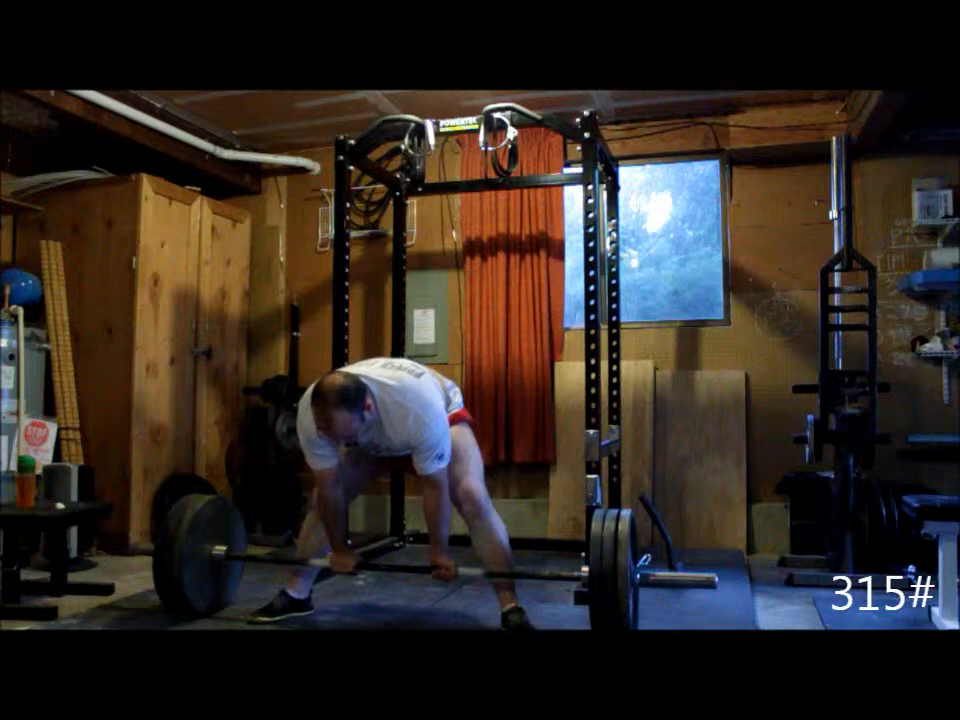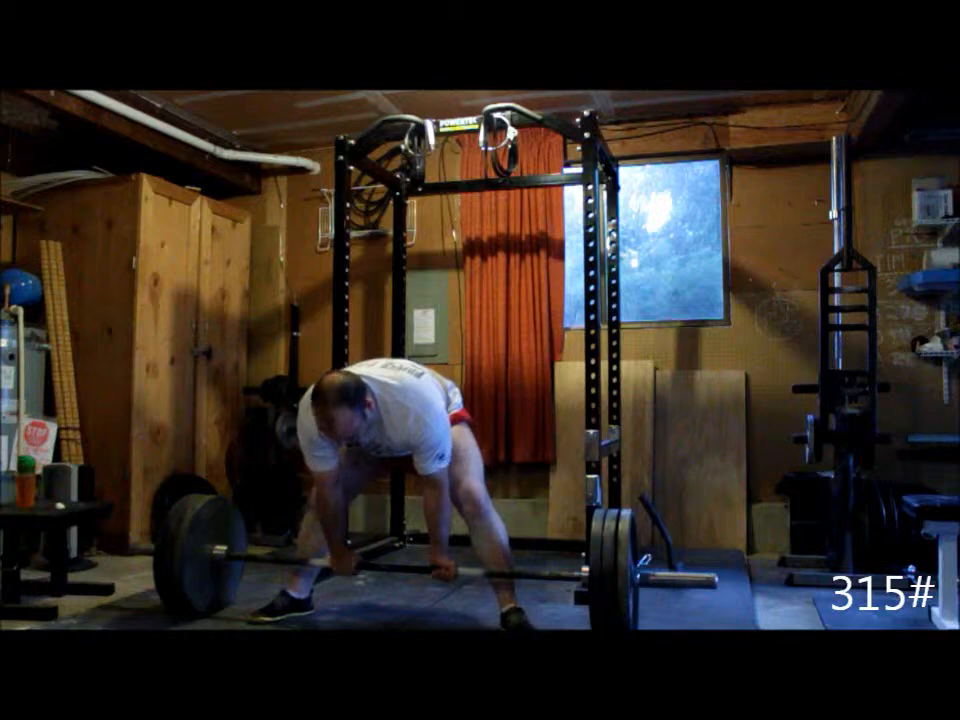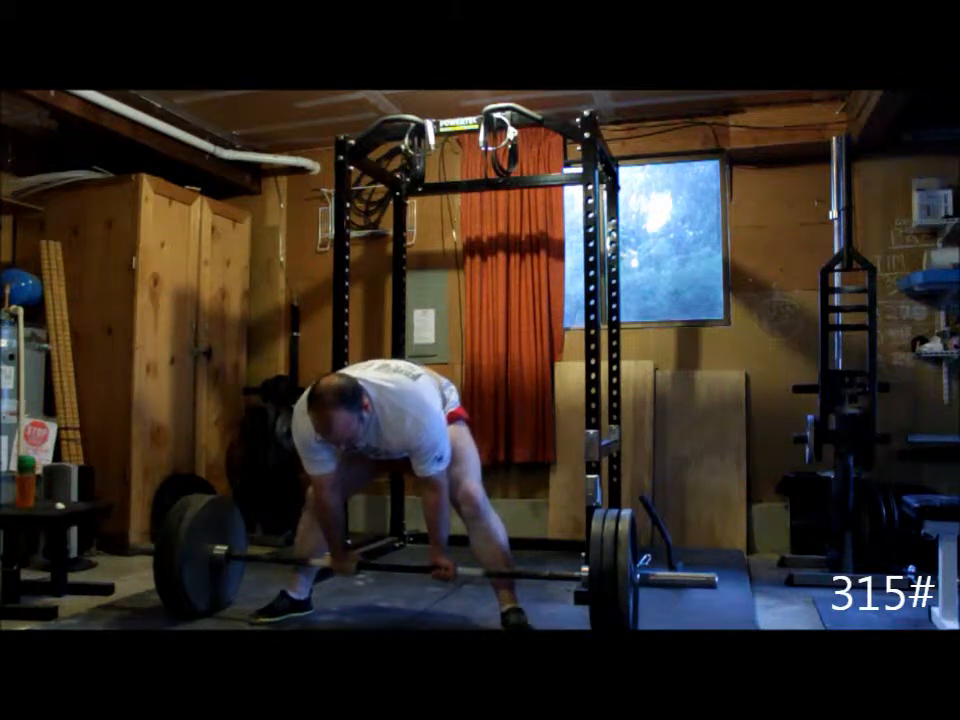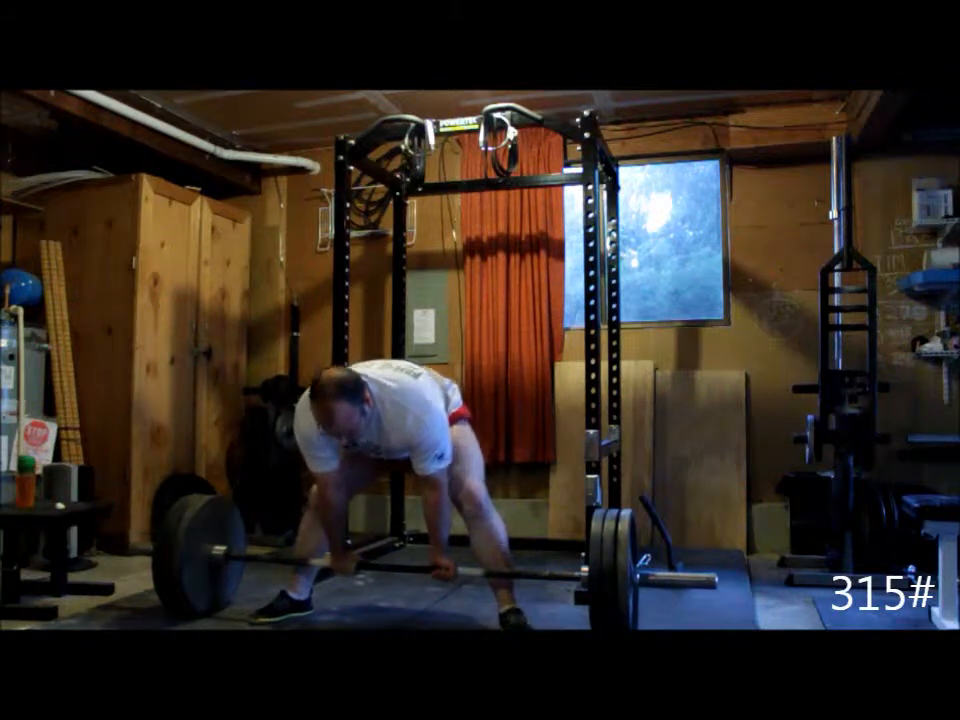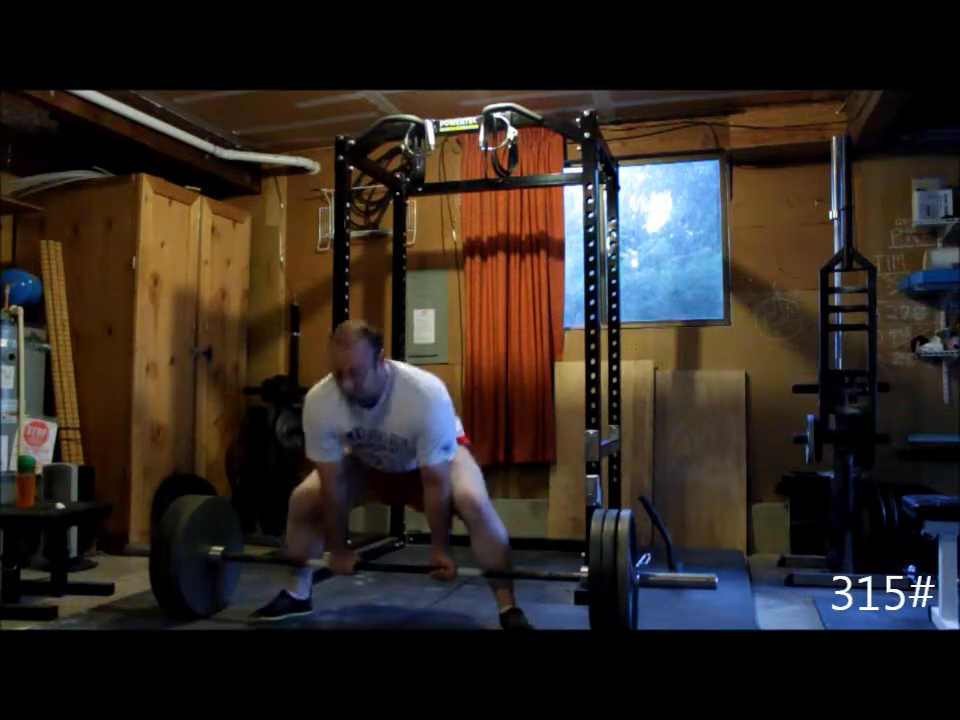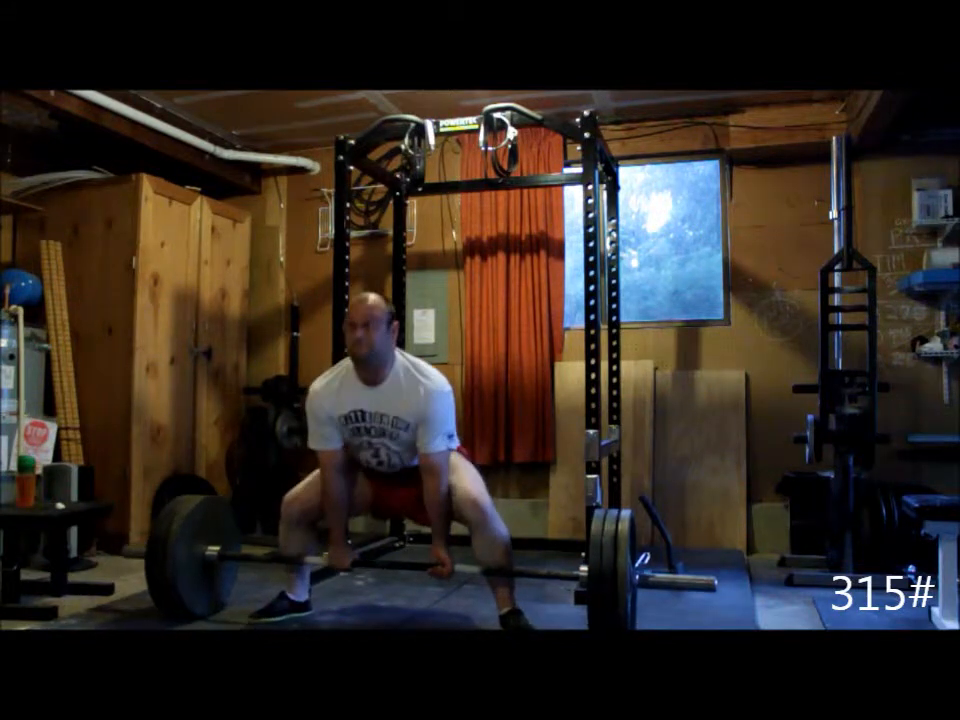
dt=0.3s
person 1, frame 1
left shoulder: (421, 410)
right shoulder: (311, 412)
left elbow: (434, 486)
right elbow: (329, 487)
left wrist: (439, 551)
right wrist: (339, 549)
left hip: (443, 413)
left knee: (473, 498)
right knee: (320, 498)
left ankle: (511, 608)
right ankle: (296, 594)
person 1, frame 2
left shoulder: (422, 411)
right shoulder: (310, 415)
left elbow: (435, 486)
right elbow: (329, 489)
left wrist: (439, 552)
right wrist: (338, 551)
left hip: (442, 413)
left knee: (473, 498)
right knee: (319, 497)
left ankle: (510, 608)
right ankle: (297, 593)
person 1, frame 3
left shoulder: (420, 413)
right shoulder: (306, 419)
left elbow: (434, 488)
right elbow: (327, 491)
left wrist: (438, 551)
right wrist: (338, 552)
left hip: (440, 410)
left knee: (471, 499)
right knee: (316, 498)
left ankle: (510, 608)
right ankle: (297, 594)
person 1, frame 4
left shoulder: (420, 410)
right shoulder: (307, 416)
left elbow: (434, 487)
right elbow: (331, 489)
left wrist: (438, 551)
right wrist: (339, 551)
left hip: (441, 414)
left knee: (473, 498)
right knee: (319, 498)
left ankle: (509, 608)
right ankle: (297, 594)
person 1, frame 5
left shoulder: (427, 396)
right shoulder: (318, 402)
left elbow: (435, 482)
right elbow: (333, 482)
left wrist: (440, 549)
right wrist: (338, 548)
left hip: (438, 451)
right hip: (370, 465)
left knee: (474, 503)
right knee: (302, 502)
left ankle: (509, 609)
right ankle: (297, 594)
person 1, frame 6
left shoulder: (429, 386)
right shoulder: (323, 391)
left elbow: (434, 472)
right elbow: (333, 472)
left wrist: (439, 543)
right wrist: (338, 542)
left hip: (432, 464)
right hip: (368, 471)
left knee: (477, 508)
right knee: (294, 507)
left ankle: (508, 611)
right ankle: (296, 596)
